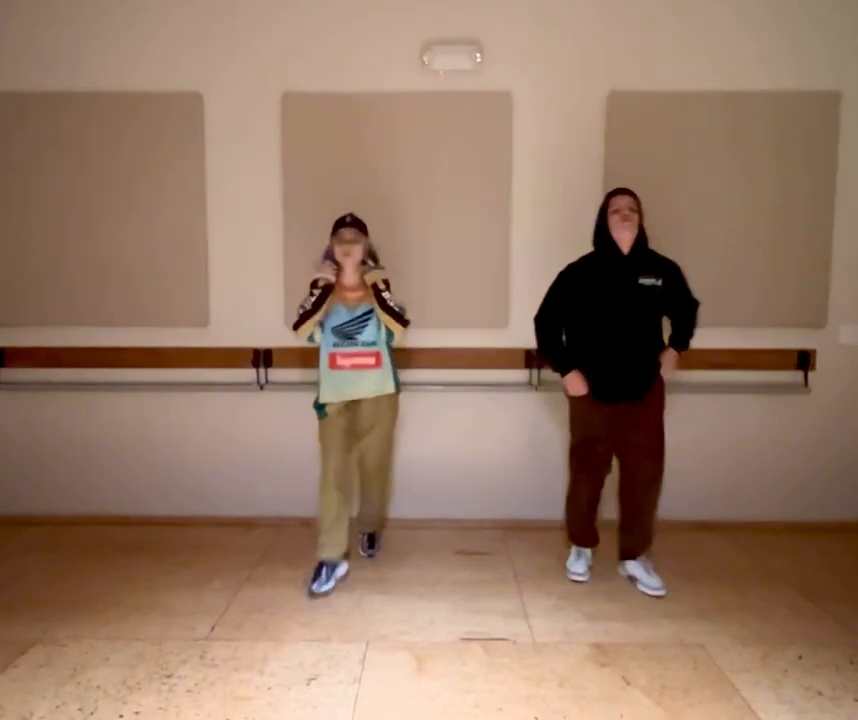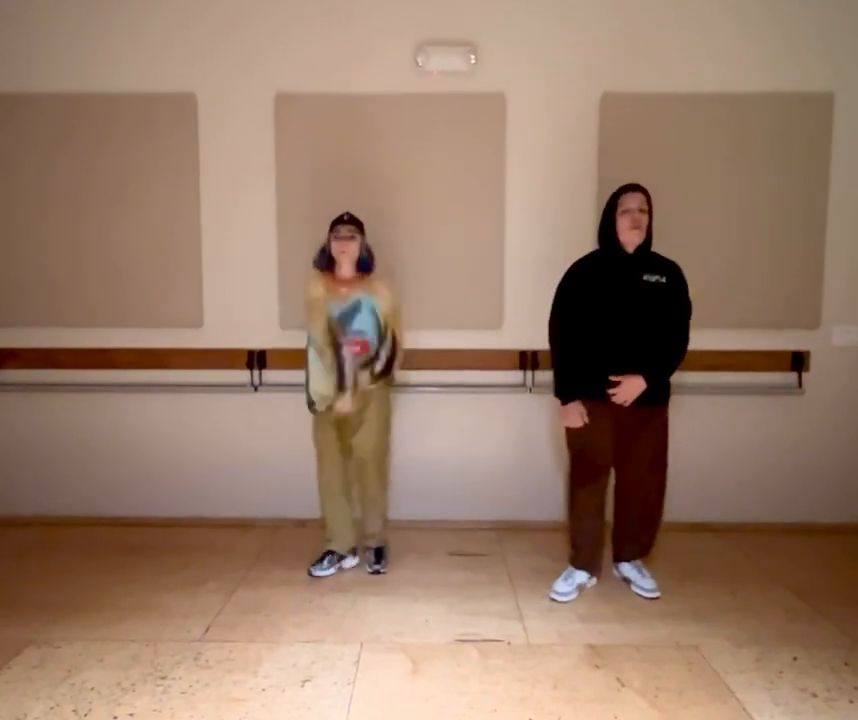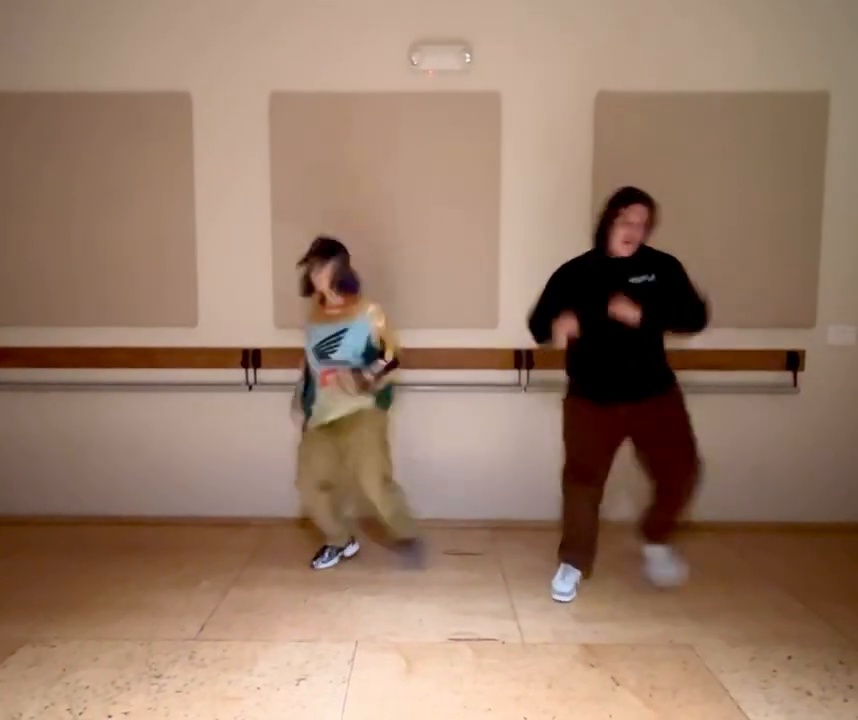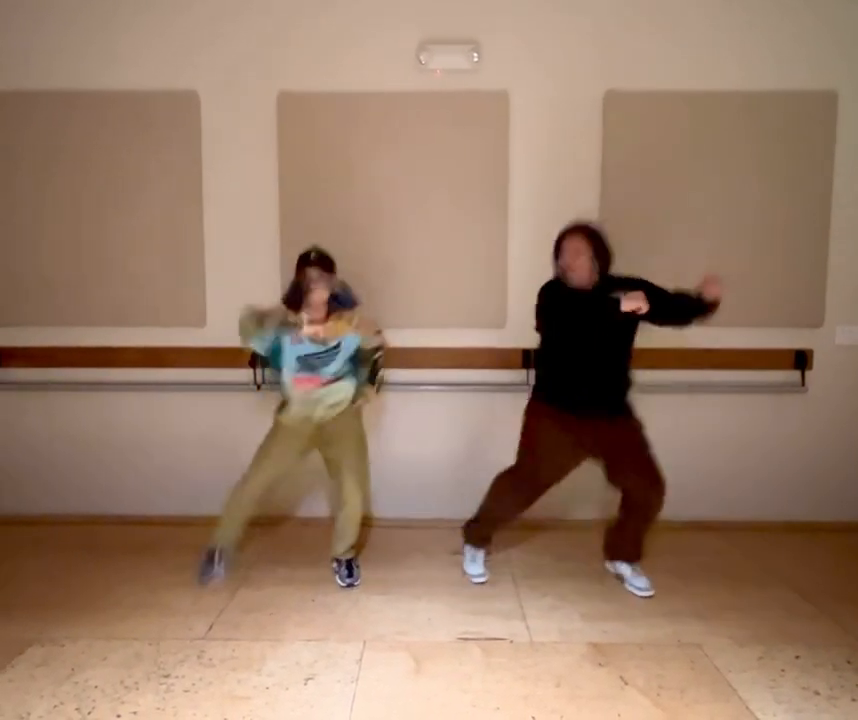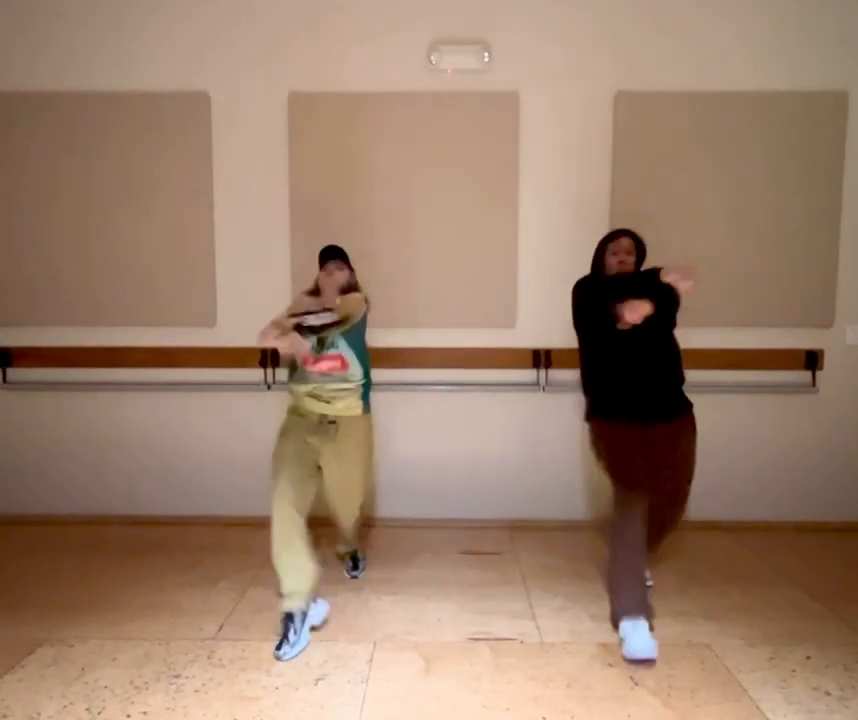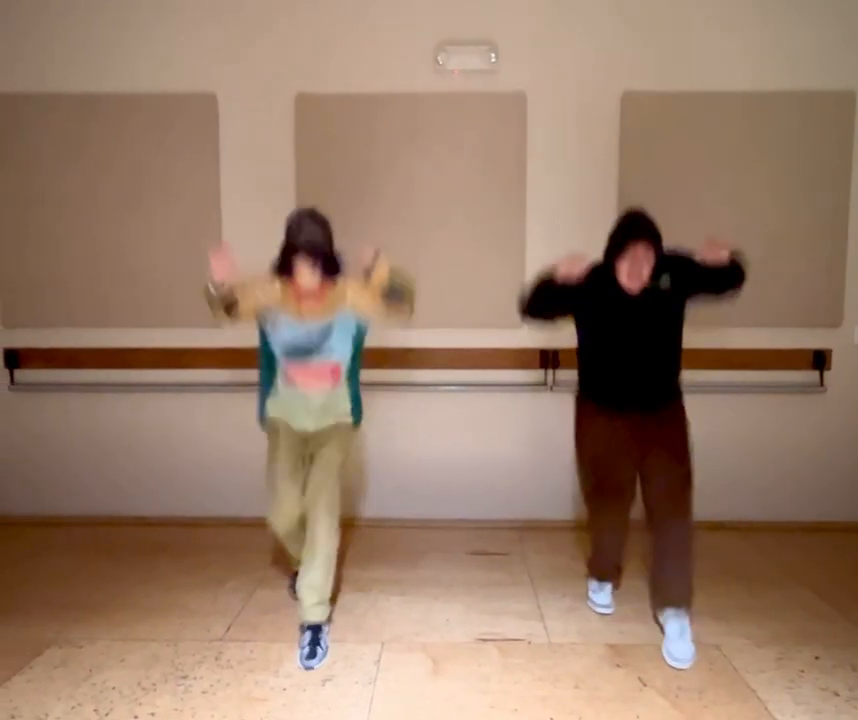
dt=0.7s
person 1, frame 1
left shoulder: (663, 270)
right shoulder: (581, 273)
left elbow: (686, 309)
right elbow: (547, 323)
left wrist: (676, 347)
right wrist: (566, 370)
left hip: (645, 391)
right hip: (592, 392)
left knee: (644, 474)
right knee: (587, 472)
left ankle: (634, 556)
right ankle: (582, 546)
person 1, frame 2
left shoulder: (666, 273)
right shoulder: (584, 272)
left elbow: (677, 336)
right elbow: (563, 337)
left wrist: (647, 377)
right wrist: (567, 398)
left hip: (645, 397)
right hip: (591, 397)
left knee: (644, 481)
right knee: (589, 479)
left ankle: (629, 559)
right ankle: (582, 567)
person 1, frame 3
left shoulder: (662, 268)
right shoulder: (573, 274)
left elbow: (695, 317)
right elbow: (538, 325)
left wrist: (641, 313)
right wrist: (558, 324)
left hip: (654, 395)
right hip: (591, 398)
left knee: (680, 470)
right knee: (582, 479)
left ankle: (656, 540)
right ankle: (573, 563)
person 1, frame 4
left shoulder: (628, 290)
right shoulder: (555, 295)
left elbow: (676, 309)
right elbow: (553, 326)
left wrist: (706, 299)
right wrist: (619, 307)
left hip: (612, 415)
right hip: (555, 414)
left knee: (648, 488)
right knee: (525, 482)
left ankle: (623, 558)
right ankle: (475, 543)
person 1, frame 5
left shoulder: (655, 285)
right shoulder: (589, 292)
left elbow: (668, 301)
right elbow: (605, 310)
left wrist: (648, 305)
right wrist: (664, 286)
left hip: (671, 417)
right hip: (615, 419)
left knee: (668, 502)
right knee: (633, 495)
left ankle: (631, 565)
right ankle: (632, 617)
person 1, frame 6
left shoulder: (675, 273)
right shoulder: (589, 287)
left elbow: (726, 282)
right elbow: (533, 309)
left wrist: (725, 261)
right wrist: (556, 278)
left hip: (662, 410)
right hip: (603, 412)
left knee: (672, 499)
right knee: (608, 499)
left ankle: (674, 610)
right ankle: (602, 579)
person 2, frame 1
left shoulder: (379, 289)
right shoulder: (323, 292)
left elbow: (399, 328)
right elbow: (302, 329)
left wrist: (380, 287)
right wrist: (321, 286)
left hip: (378, 395)
right hip: (335, 397)
left knee: (374, 469)
right knee: (333, 473)
left ankle: (370, 528)
right ankle: (331, 557)
person 2, frame 2
left shoulder: (376, 288)
right shoulder: (319, 286)
left elbow: (392, 339)
right elbow: (321, 336)
left wrist: (375, 374)
right wrist: (339, 385)
left hip: (370, 390)
right hip: (329, 394)
left knee: (371, 467)
right knee: (331, 471)
left ankle: (375, 542)
right ankle: (340, 548)
person 2, frame 3
left shoulder: (367, 312)
right shoulder: (313, 315)
left elbow: (391, 361)
left wrist: (363, 380)
right wrist: (301, 400)
left hip: (363, 411)
right hip: (323, 415)
left knee: (374, 482)
right knee: (310, 483)
left ankle: (405, 537)
right ankle: (340, 541)
person 2, frame 4
left shoulder: (350, 322)
right shoulder: (281, 322)
left elbow: (376, 341)
right elbow: (249, 329)
left wrist: (370, 380)
right wrist: (275, 323)
left hip: (340, 414)
right hip: (296, 418)
left knee: (353, 487)
right knee: (254, 483)
left ankle: (344, 556)
right ankle: (220, 546)
person 2, frame 5
left shoulder: (355, 304)
right shoulder: (301, 308)
left elbow: (334, 315)
right elbow: (275, 335)
left wrist: (292, 330)
right wrist: (289, 341)
left hip: (347, 418)
right hip: (302, 416)
left knee: (347, 503)
right knee: (285, 503)
left ankle: (350, 548)
right ankle: (298, 608)
person 2, frame 6
left shoulder: (351, 297)
right shoulder: (270, 295)
left elbow: (403, 305)
right elbow: (230, 308)
left wrist: (384, 277)
right wrist: (219, 285)
left hip: (334, 425)
right hip: (285, 423)
left knee: (321, 510)
right knee: (282, 516)
left ankle: (314, 618)
right ankle: (304, 563)
